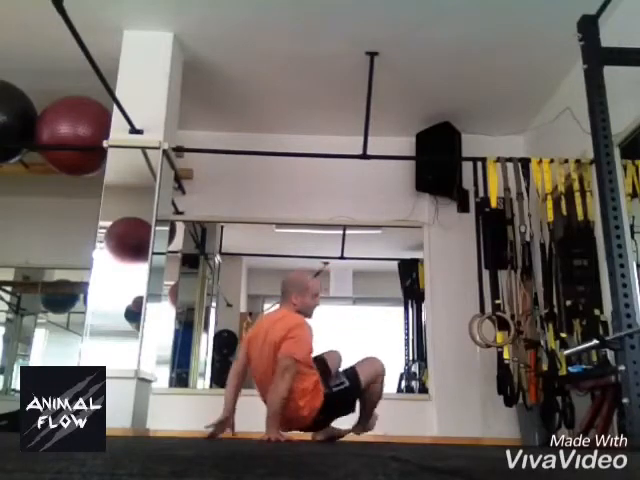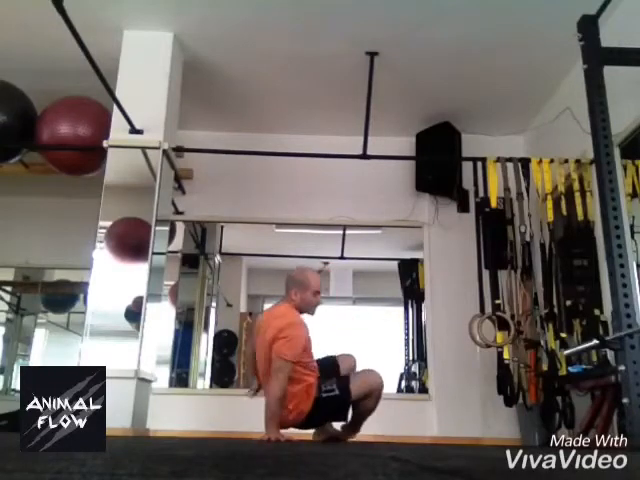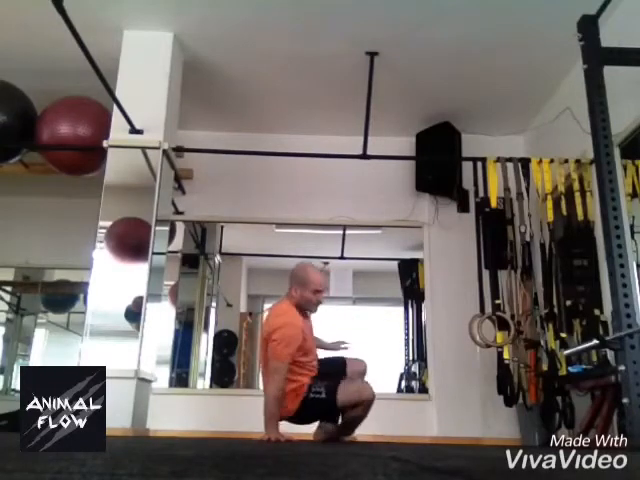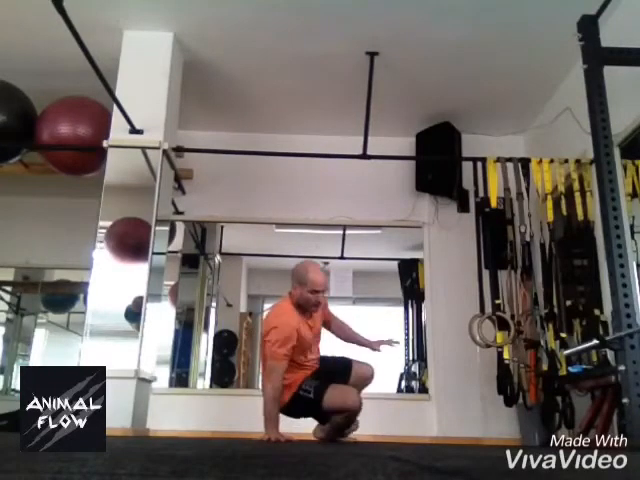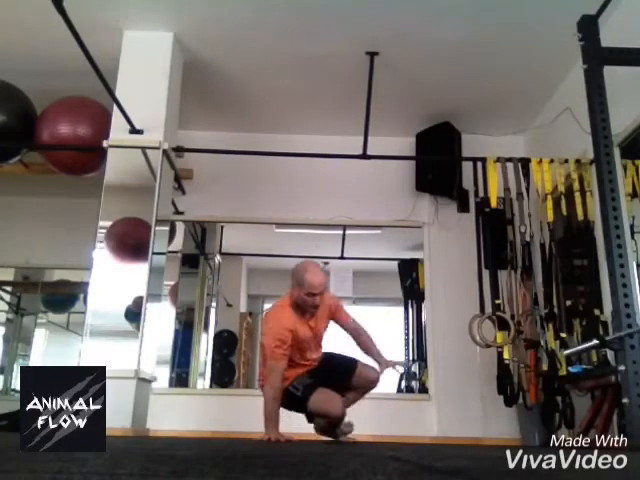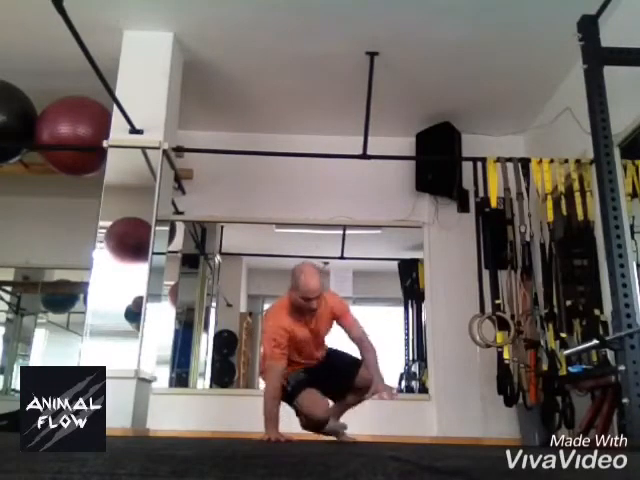
dt=0.1s
person 1, frame 1
left shoulder: (258, 326)
right shoulder: (298, 326)
left elbow: (236, 372)
right elbow: (283, 376)
left wrist: (227, 415)
right wrist: (272, 429)
right hip: (309, 411)
left knee: (334, 357)
right knee: (375, 366)
left ankle: (322, 428)
right ankle: (363, 423)
person 1, frame 2
left shoulder: (267, 317)
right shoulder: (292, 326)
left elbow: (257, 354)
right elbow: (278, 378)
left wrist: (261, 382)
right wrist: (272, 429)
left hip: (292, 400)
right hip: (302, 407)
left knee: (348, 362)
right knee: (373, 381)
left ankle: (324, 427)
right ankle: (349, 430)
person 1, frame 3
left shoulder: (300, 305)
right shoulder: (288, 323)
right elbow: (273, 379)
left wrist: (324, 345)
right wrist: (271, 429)
right hip: (296, 398)
left knee: (358, 367)
right knee: (365, 393)
left ankle: (328, 426)
right ankle: (335, 433)
person 1, frame 4
left shoulder: (316, 305)
right shoulder: (282, 322)
left elbow: (333, 323)
right elbow: (273, 378)
left wrist: (369, 344)
right wrist: (272, 430)
left hip: (311, 367)
right hip: (291, 389)
left knee: (366, 373)
right knee: (352, 401)
left ankle: (331, 424)
right ankle: (327, 431)
person 1, frame 5
left shoulder: (327, 301)
right shoulder: (280, 321)
left elbow: (355, 329)
right elbow: (273, 378)
left wrist: (380, 359)
right wrist: (271, 430)
left hip: (316, 362)
right hip: (289, 378)
left knee: (370, 377)
right knee: (334, 409)
left ankle: (329, 422)
right ankle: (326, 426)
person 1, frame 6
left shoulder: (331, 301)
right shoulder: (278, 321)
left elbow: (361, 339)
right elbow: (273, 377)
left wrist: (378, 380)
right wrist: (271, 430)
left hip: (320, 358)
right hip: (289, 371)
left knee: (371, 380)
right knee: (319, 414)
left ankle: (331, 418)
right ankle: (316, 424)
